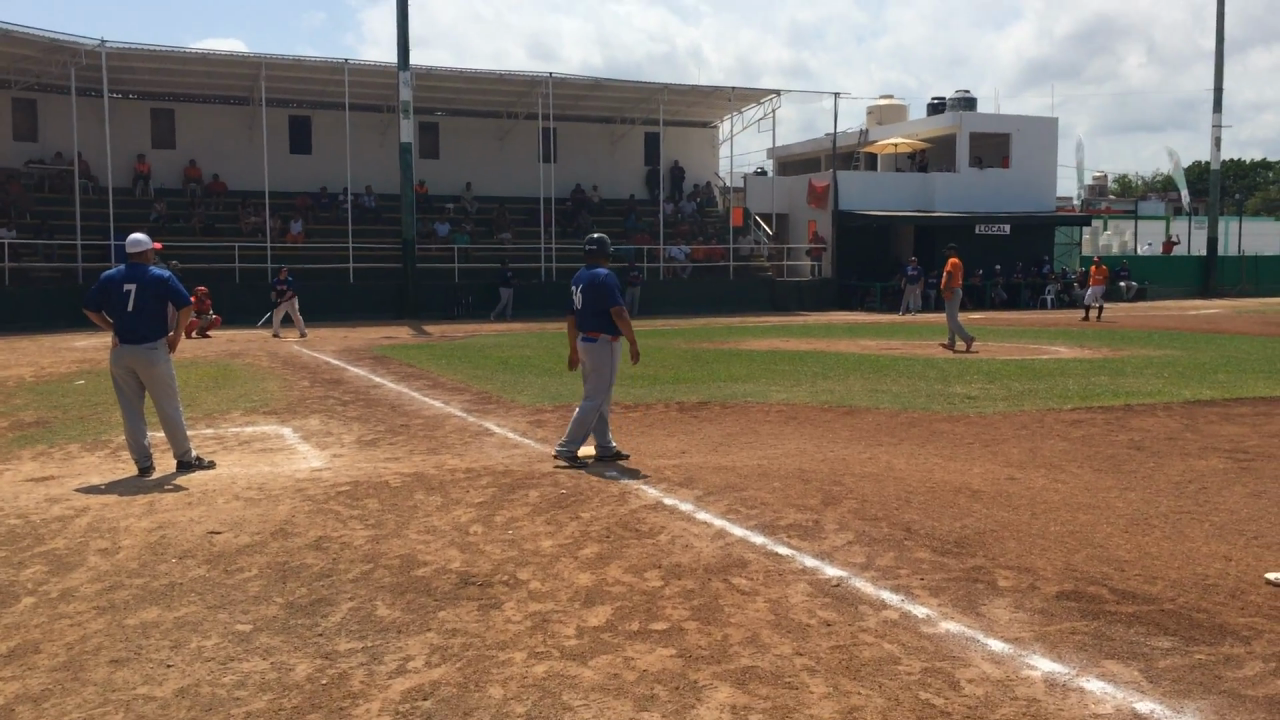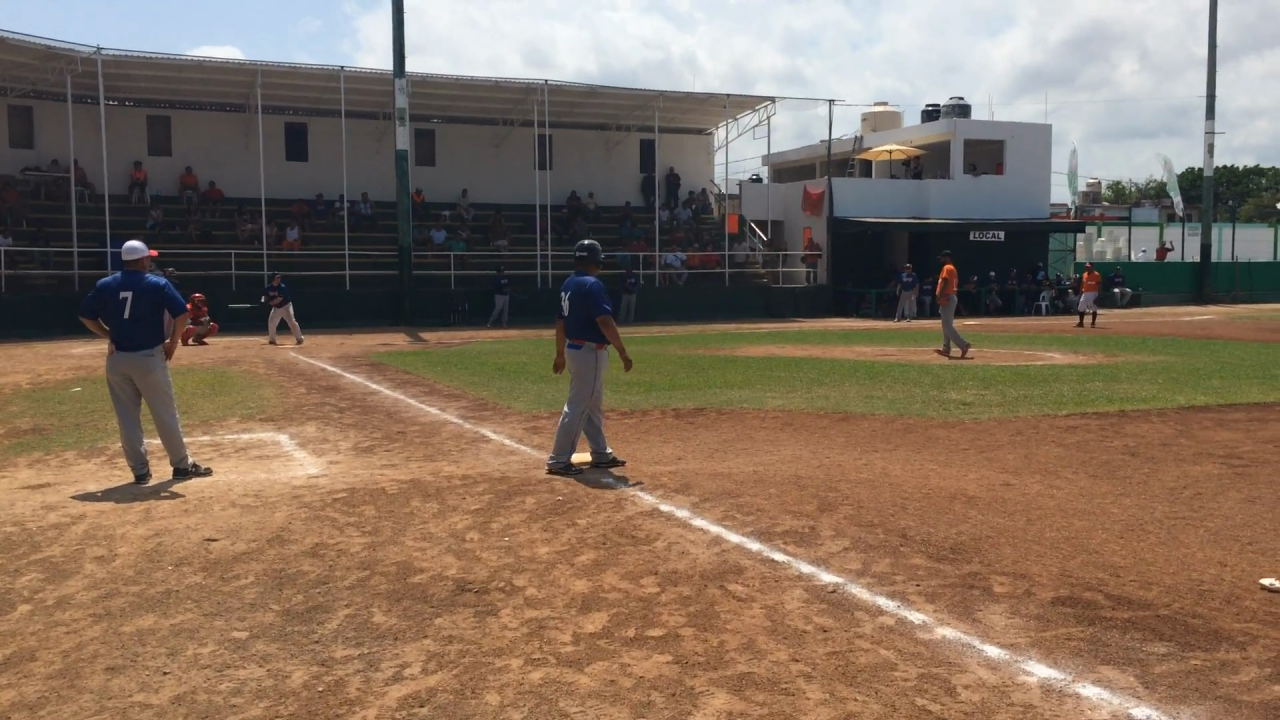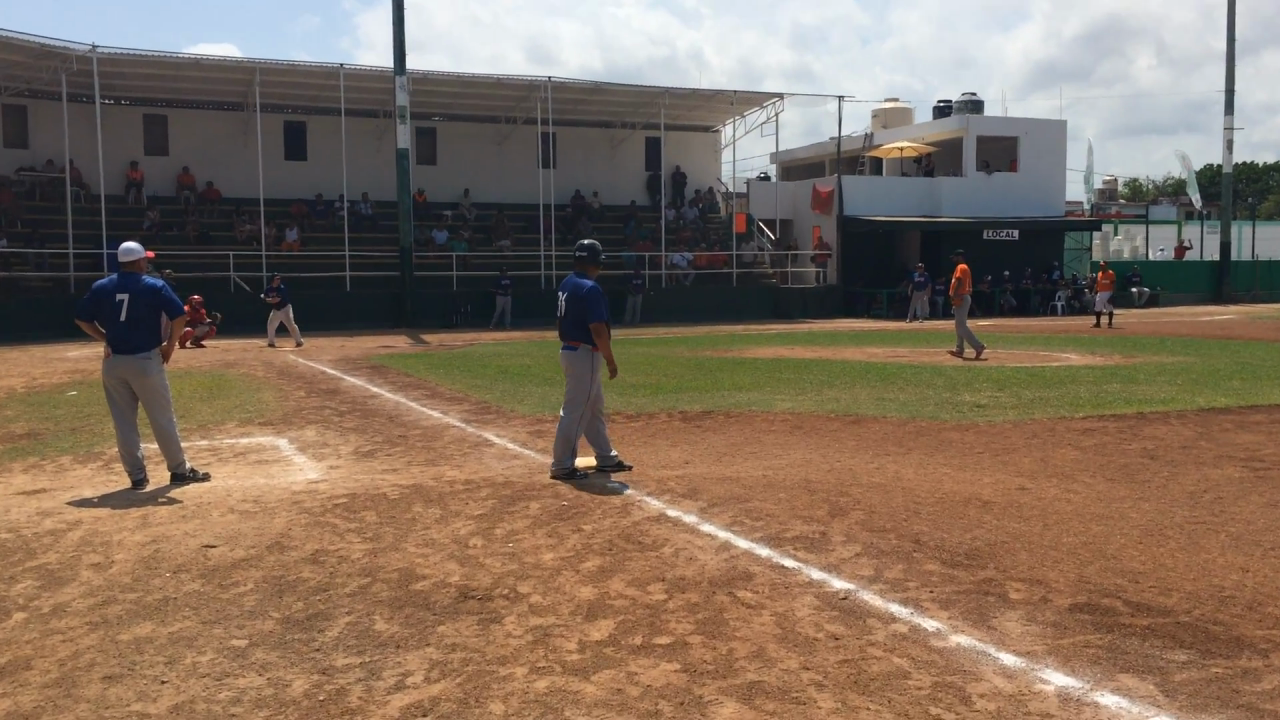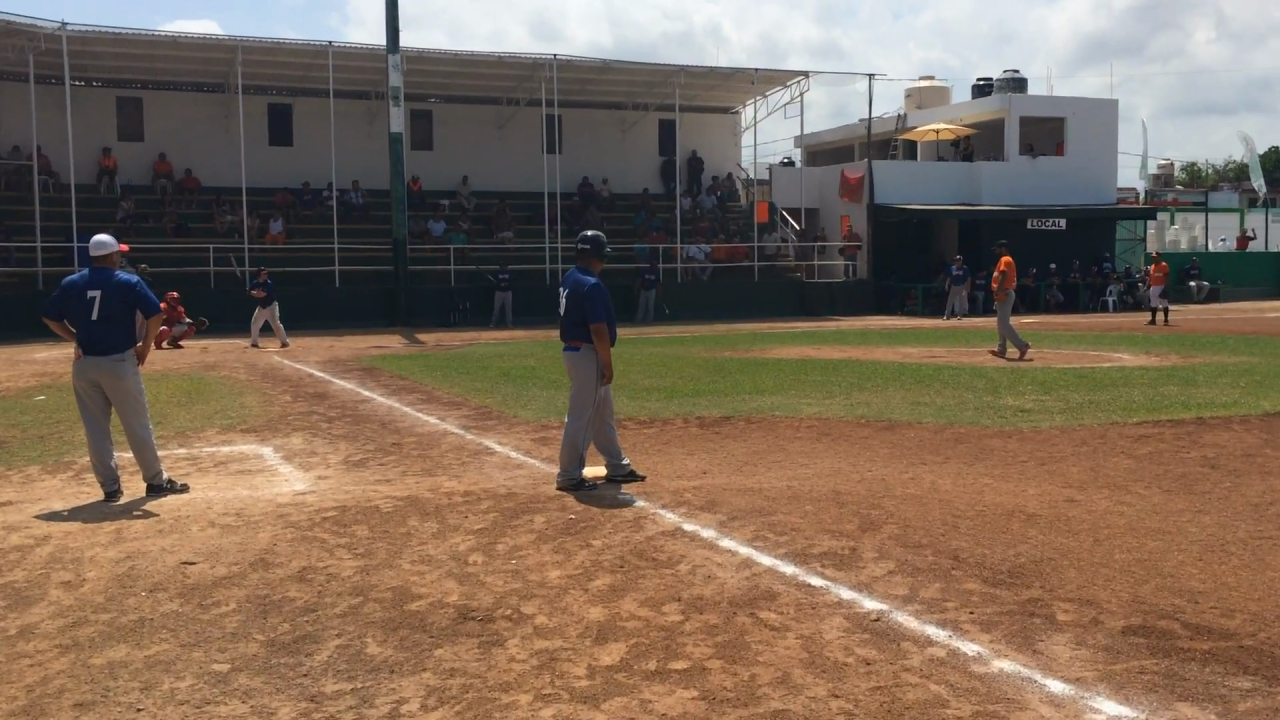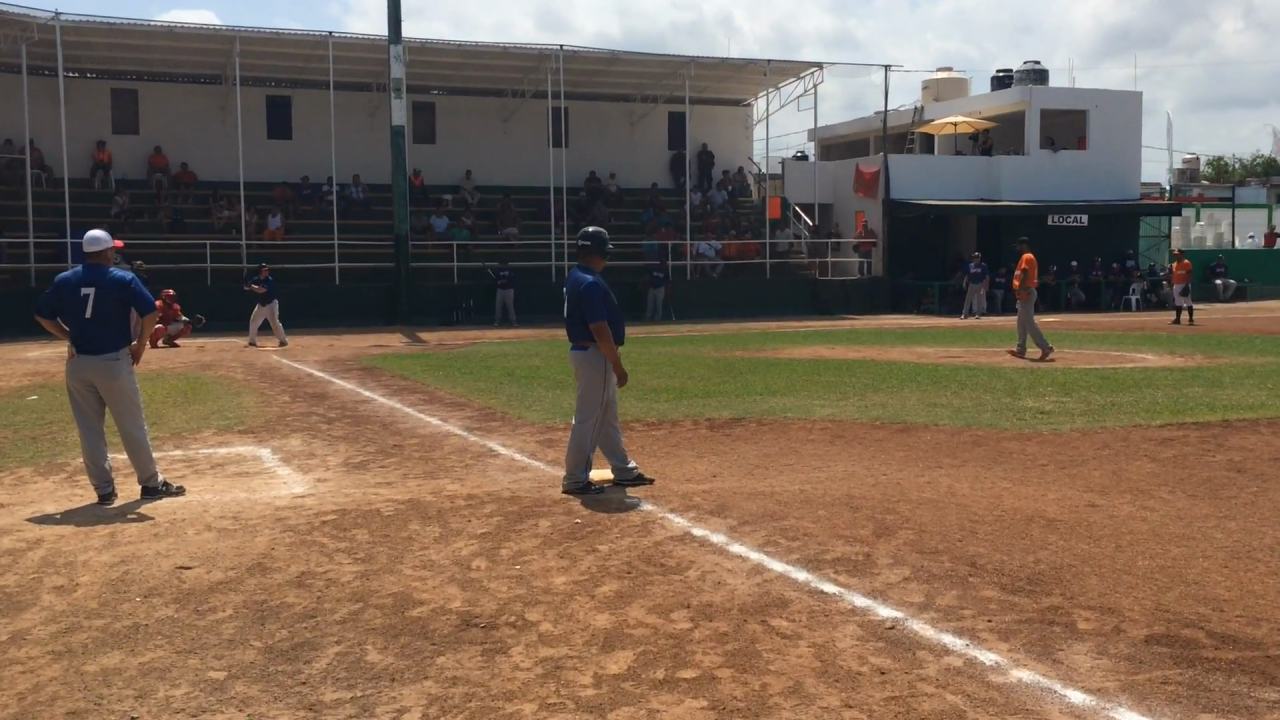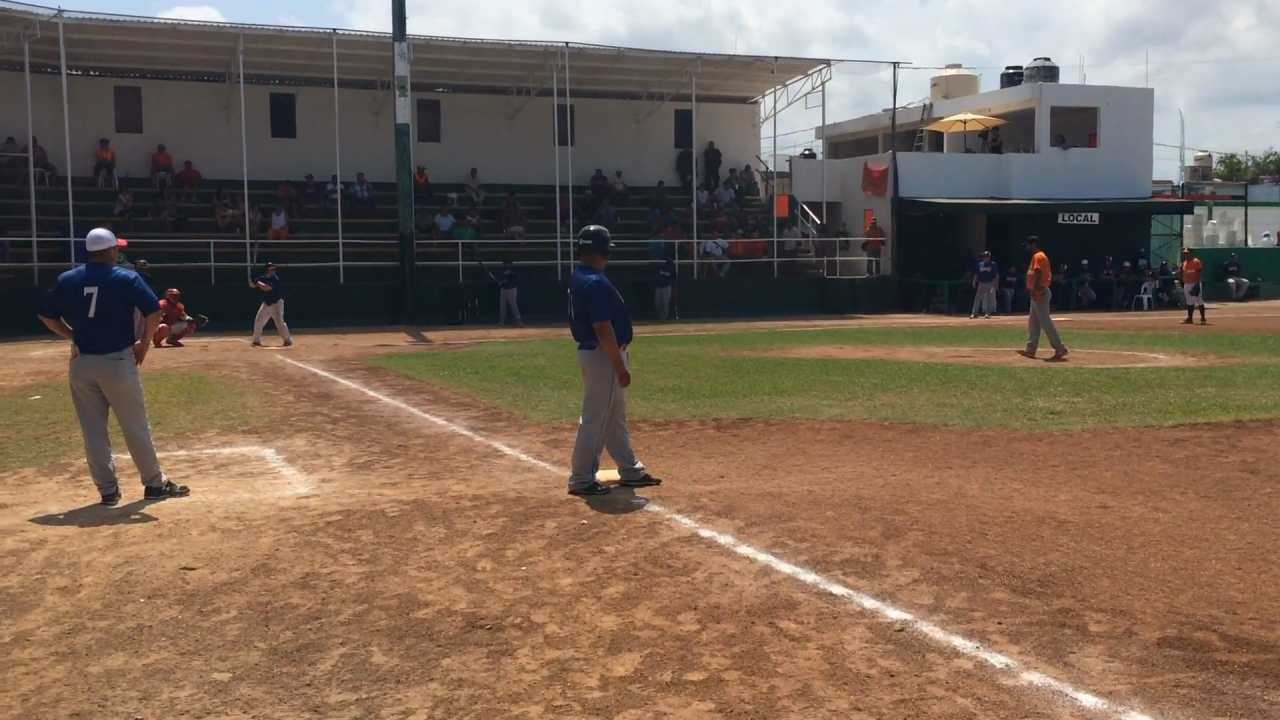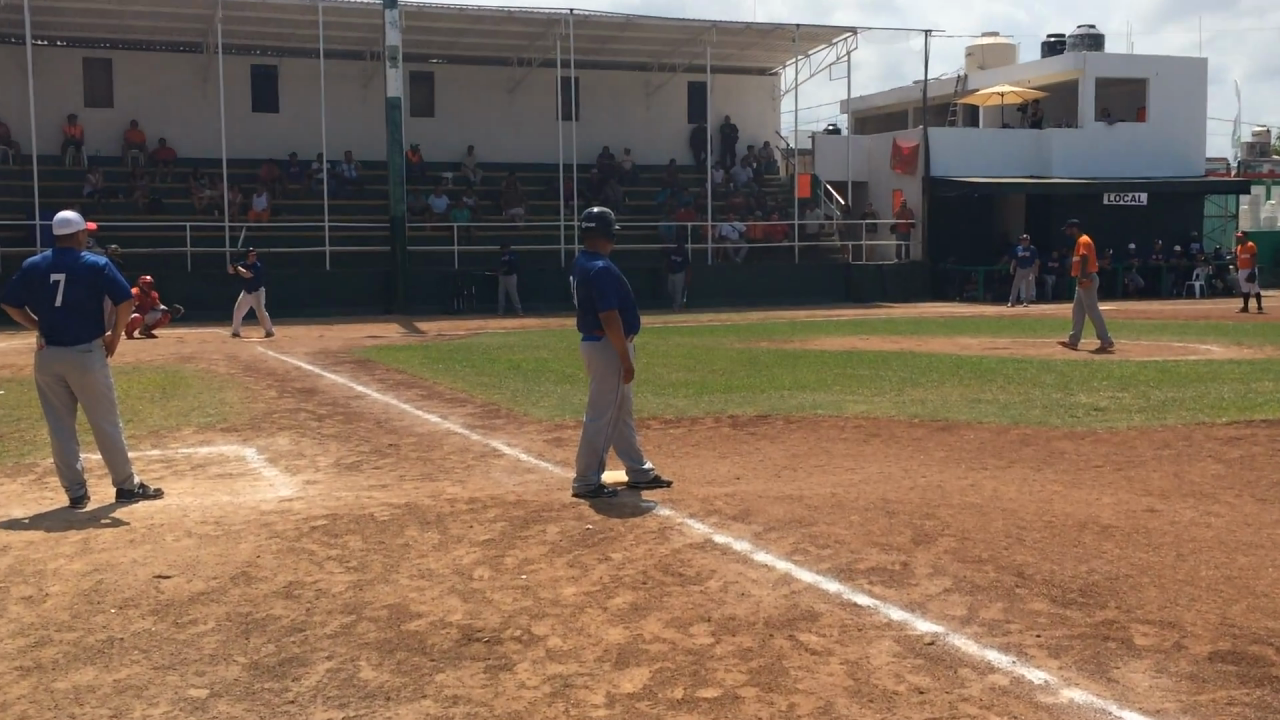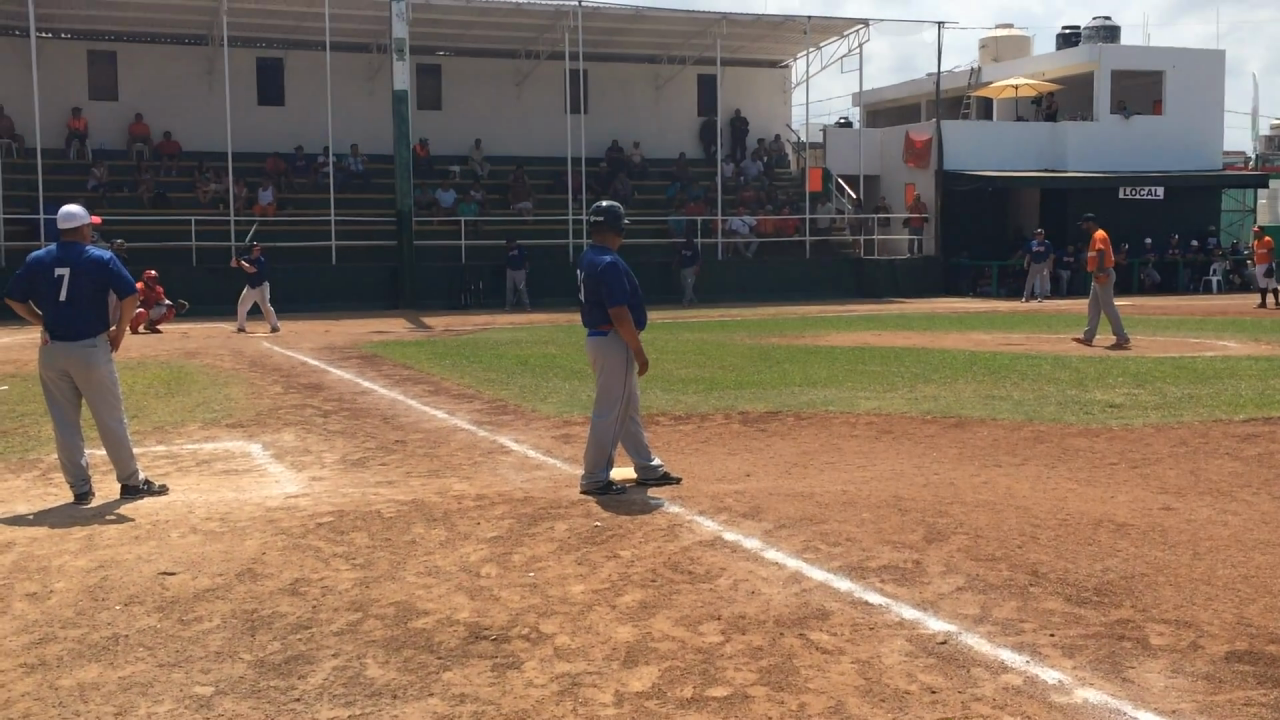
dt=0.2s
person 1, frame 1
left shoulder: (109, 278)
right shoulder: (161, 277)
left elbow: (89, 308)
right elbow: (185, 306)
left wrist: (113, 329)
right wrist: (176, 334)
left hip: (121, 352)
right hip: (153, 350)
left knee: (131, 411)
right knee: (169, 407)
left ankle: (143, 463)
right ankle: (185, 458)
person 1, frame 2
left shoulder: (105, 285)
right shoulder: (158, 284)
left elbow: (85, 316)
right elbow: (181, 314)
left wrist: (110, 336)
right wrist: (173, 342)
left hip: (117, 359)
right hip: (149, 357)
left knee: (127, 418)
right knee: (165, 415)
left ankle: (140, 470)
right ankle: (181, 465)
person 1, frame 3
left shoulder: (101, 287)
right shoulder: (154, 286)
left elbow: (81, 319)
right elbow: (179, 316)
left wrist: (105, 339)
right wrist: (170, 344)
left hip: (113, 362)
right hip: (146, 360)
left knee: (124, 423)
right knee: (162, 419)
left ankle: (137, 476)
right ankle: (179, 470)
person 1, frame 4
left shoulder: (71, 284)
right shoulder: (128, 282)
left elbow: (49, 317)
right elbow: (155, 314)
left wrist: (76, 339)
right wrist: (146, 344)
left hip: (84, 364)
right hip: (119, 362)
left knee: (95, 429)
right knee: (137, 425)
left ankle: (110, 486)
right ankle: (156, 481)
person 1, frame 5
left shoulder: (64, 280)
right shoulder: (123, 279)
left elbow: (43, 315)
right elbow: (150, 312)
left wrist: (70, 338)
right wrist: (140, 343)
left hip: (78, 364)
right hip: (114, 361)
left knee: (89, 430)
right knee: (132, 426)
left ankle: (104, 489)
right ankle: (151, 483)
person 1, frame 6
left shoulder: (67, 280)
right shoulder: (126, 278)
left elbow: (46, 315)
right elbow: (153, 312)
left wrist: (73, 337)
right wrist: (144, 343)
left hip: (81, 363)
right hip: (117, 361)
left knee: (93, 430)
right knee: (135, 427)
left ankle: (107, 490)
right ankle: (155, 484)
person 1, frame 7
left shoulder: (33, 266)
right shoulder: (96, 264)
right elbow: (125, 300)
left wrist: (39, 328)
right wrist: (115, 335)
left hip: (47, 355)
right hip: (86, 353)
left knee: (60, 428)
right knee: (106, 424)
left ankle: (76, 492)
right ankle: (126, 485)
person 1, frame 8
left shoulder: (36, 260)
right shoulder: (100, 259)
right elbow: (130, 295)
left wrist: (43, 323)
right wrist: (120, 330)
left hip: (52, 351)
right hip: (91, 349)
left knee: (64, 423)
right knee: (110, 420)
left ankle: (80, 488)
right ankle: (131, 481)
person 2, frame 1
left shoulder: (578, 278)
right shoulder: (604, 277)
left elbow: (572, 317)
right elbow: (619, 313)
left wrist: (573, 349)
right wrist: (633, 343)
left hip: (586, 342)
right hip: (603, 344)
left knee: (599, 398)
right knee: (594, 399)
left ankle: (605, 448)
right ankle: (567, 448)
person 2, frame 2
left shoulder: (569, 284)
right shoulder: (592, 285)
left elbow: (560, 322)
right elbow: (605, 322)
left wrist: (560, 353)
right wrist: (622, 351)
left hip: (574, 349)
right hip: (590, 352)
left knee: (592, 406)
right knee: (578, 407)
left ankle: (601, 454)
right ankle: (559, 460)
person 2, frame 3
left shoulder: (567, 283)
right shoulder: (589, 288)
right elbow: (598, 329)
right wrist: (610, 360)
left hip: (572, 350)
right hip: (584, 354)
left knee: (593, 408)
right knee: (575, 411)
left ankle: (606, 458)
right ankle: (562, 466)
person 2, frame 4
left shoulder: (570, 278)
right shoulder: (591, 285)
right elbow: (598, 330)
right wrist: (608, 364)
left hip: (577, 350)
right hip: (587, 354)
left knee: (603, 413)
right knee: (581, 416)
left ankle: (618, 467)
right ankle: (569, 476)
person 2, frame 5
left shoulder: (576, 277)
right shoulder: (590, 283)
right elbow: (600, 329)
right wrist: (617, 365)
left hip: (587, 352)
right hip: (594, 356)
left knee: (607, 415)
right knee: (588, 418)
left ankle: (624, 470)
right ankle: (575, 479)
person 2, frame 6
left shoulder: (580, 277)
right shoulder: (594, 282)
right elbow: (603, 328)
right wrist: (620, 365)
left hip: (596, 352)
right hip: (602, 355)
left knee: (614, 415)
right knee: (595, 418)
left ankle: (630, 471)
right ankle: (581, 480)
person 2, frame 7
left shoulder: (582, 263)
right shoulder: (601, 269)
right elbow: (610, 318)
right wrist: (626, 358)
left hip: (597, 343)
right hip: (606, 347)
left knee: (621, 412)
right knee: (602, 415)
left ankle: (639, 472)
right ankle: (586, 482)
person 2, frame 8
left shoulder: (589, 258)
right shoulder: (609, 263)
right elbow: (620, 314)
right wrist: (639, 351)
left hip: (602, 338)
right hip: (613, 342)
left knee: (628, 408)
right knee: (609, 411)
left ankle: (648, 469)
right ankle: (594, 478)
